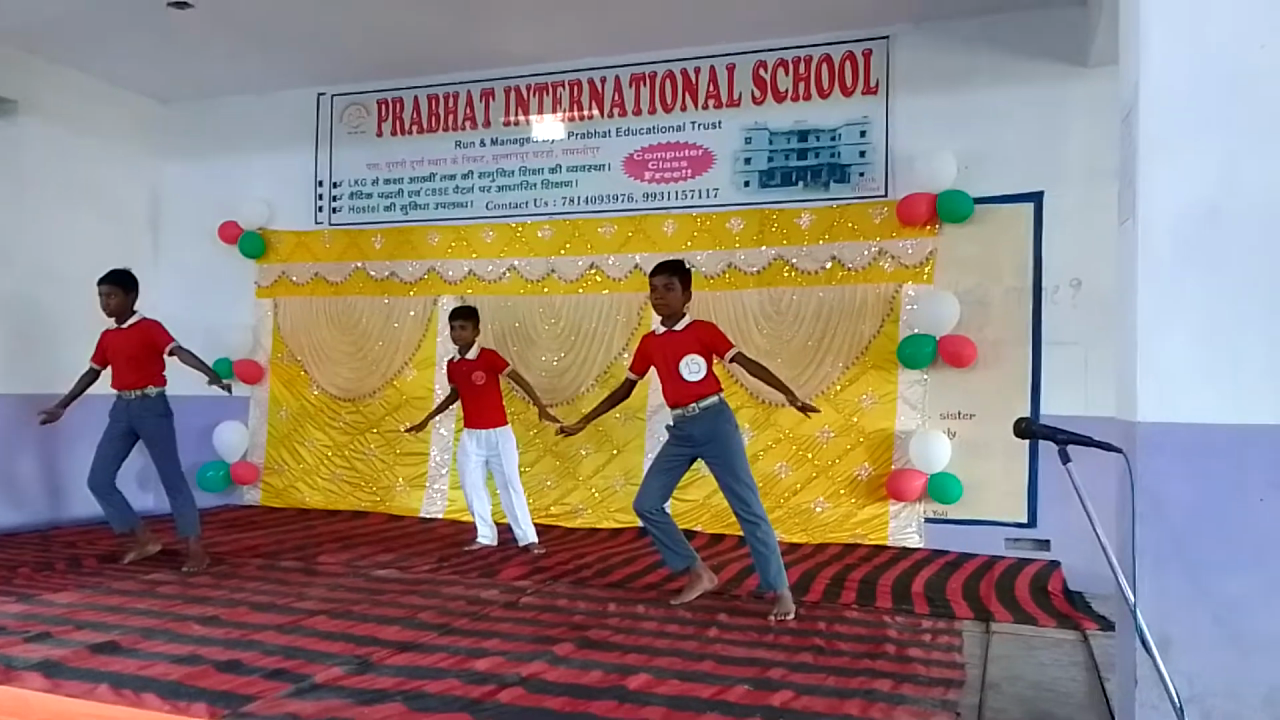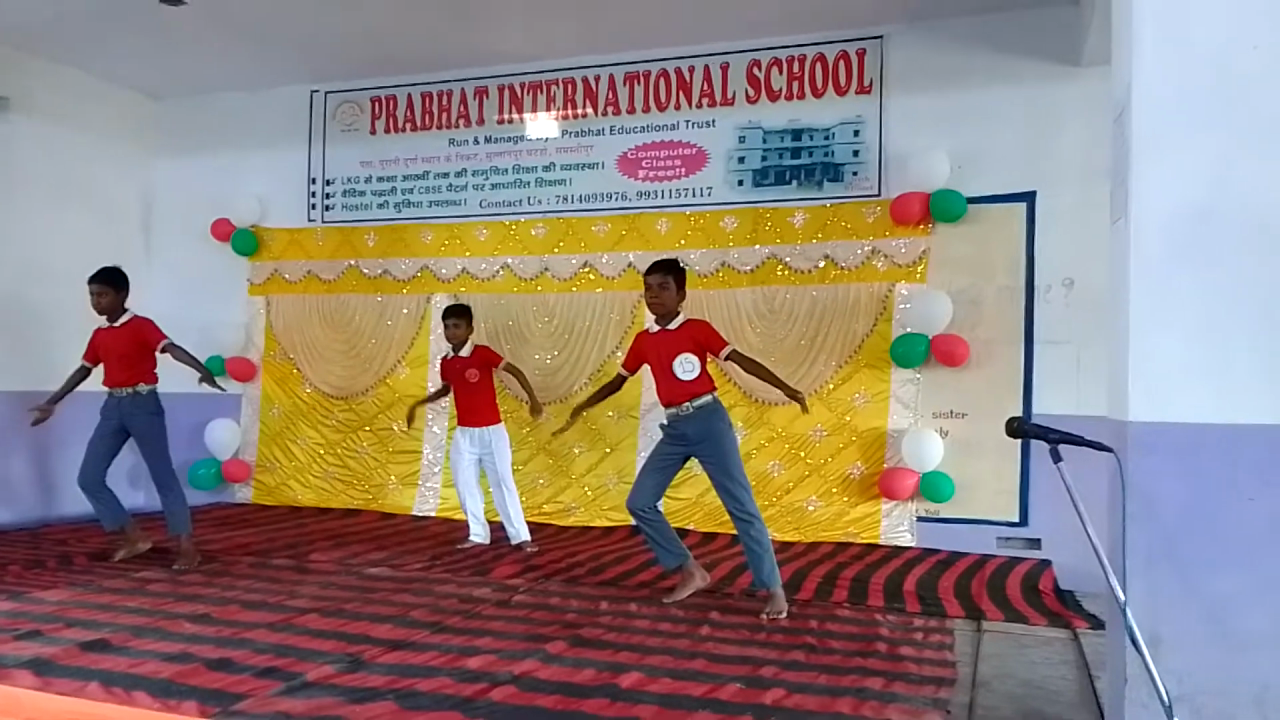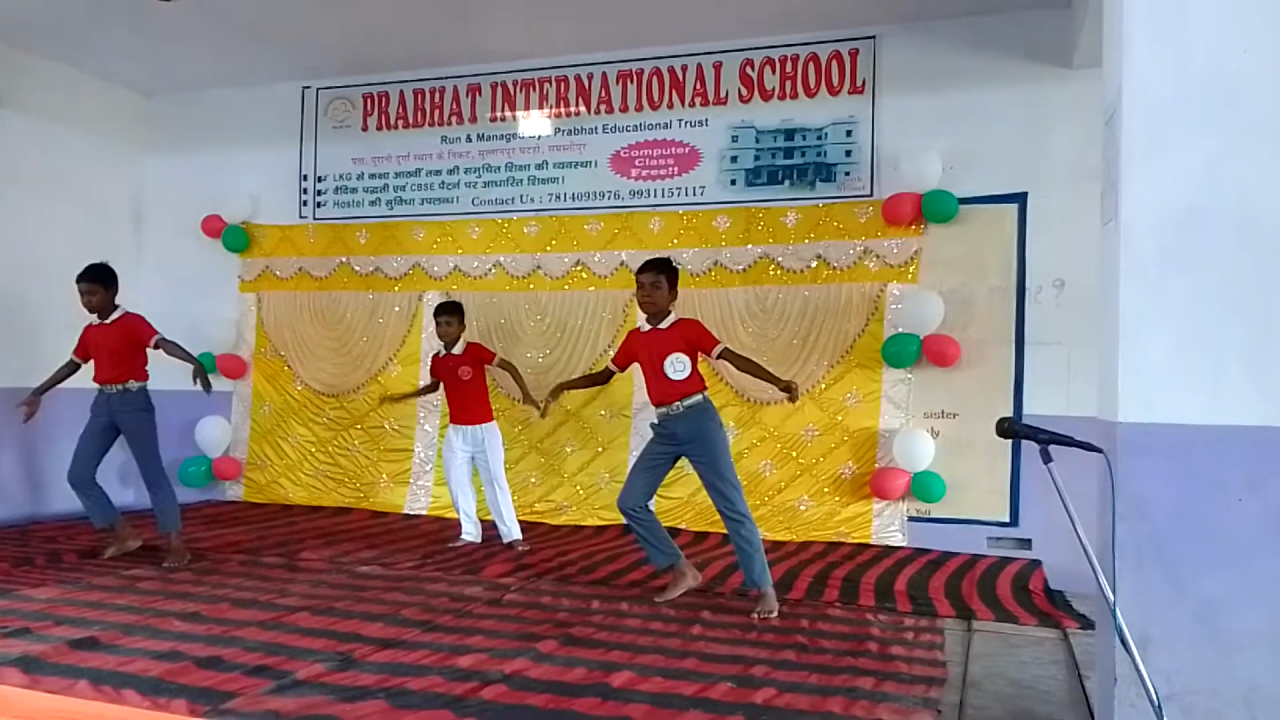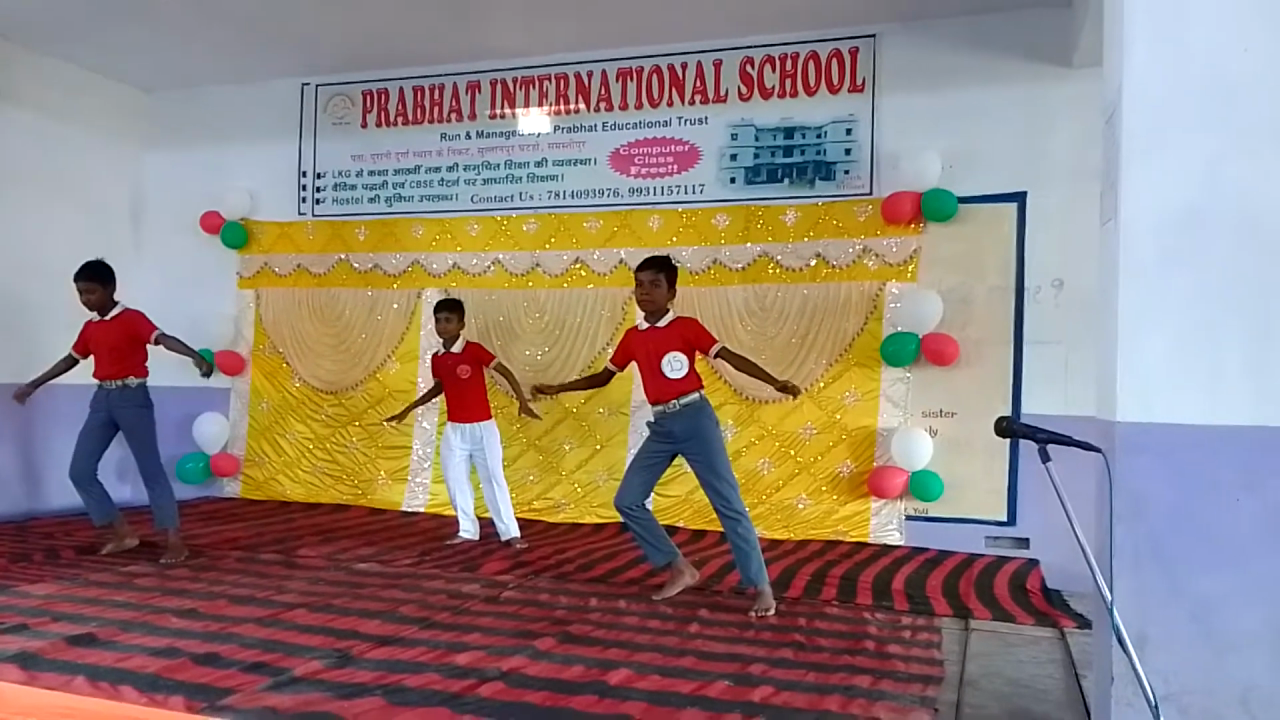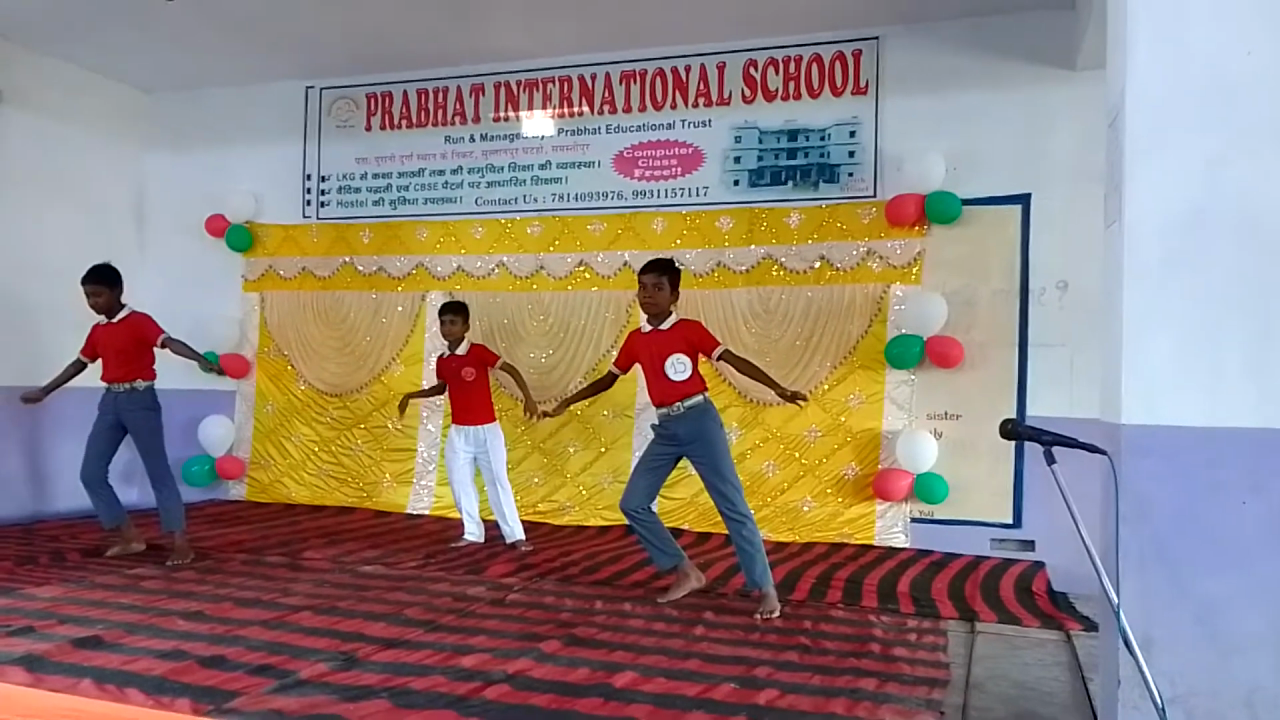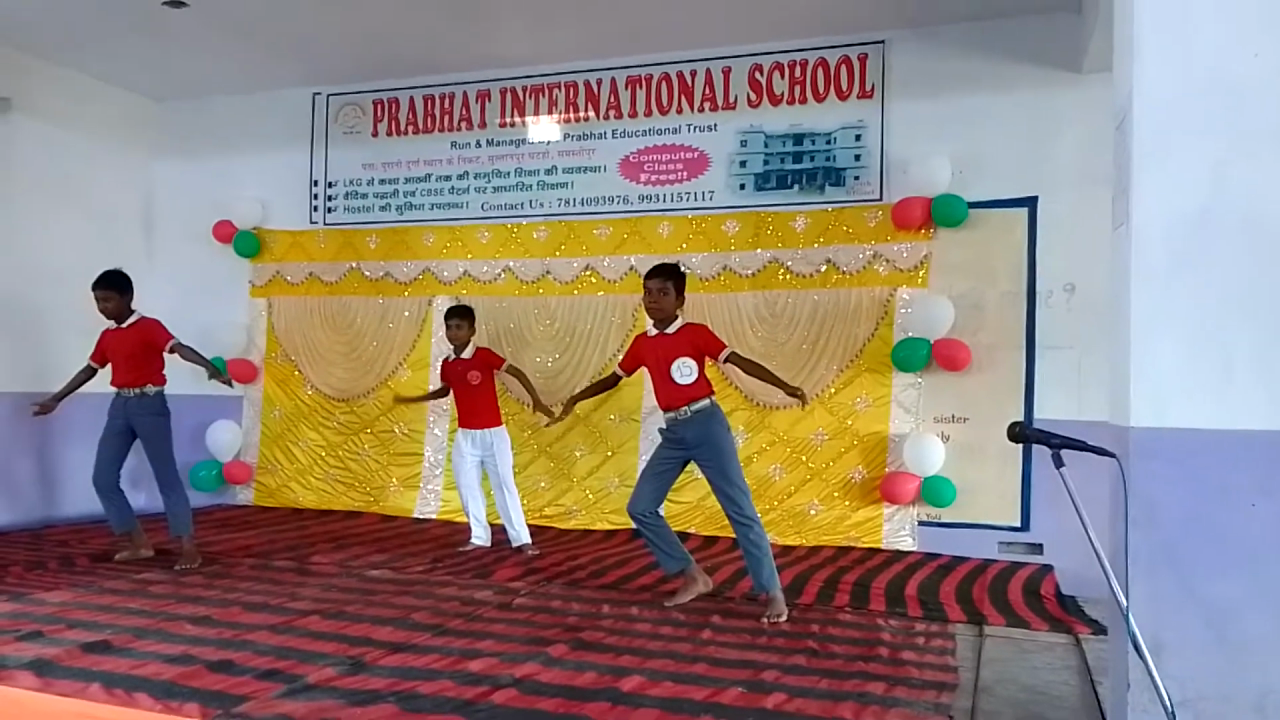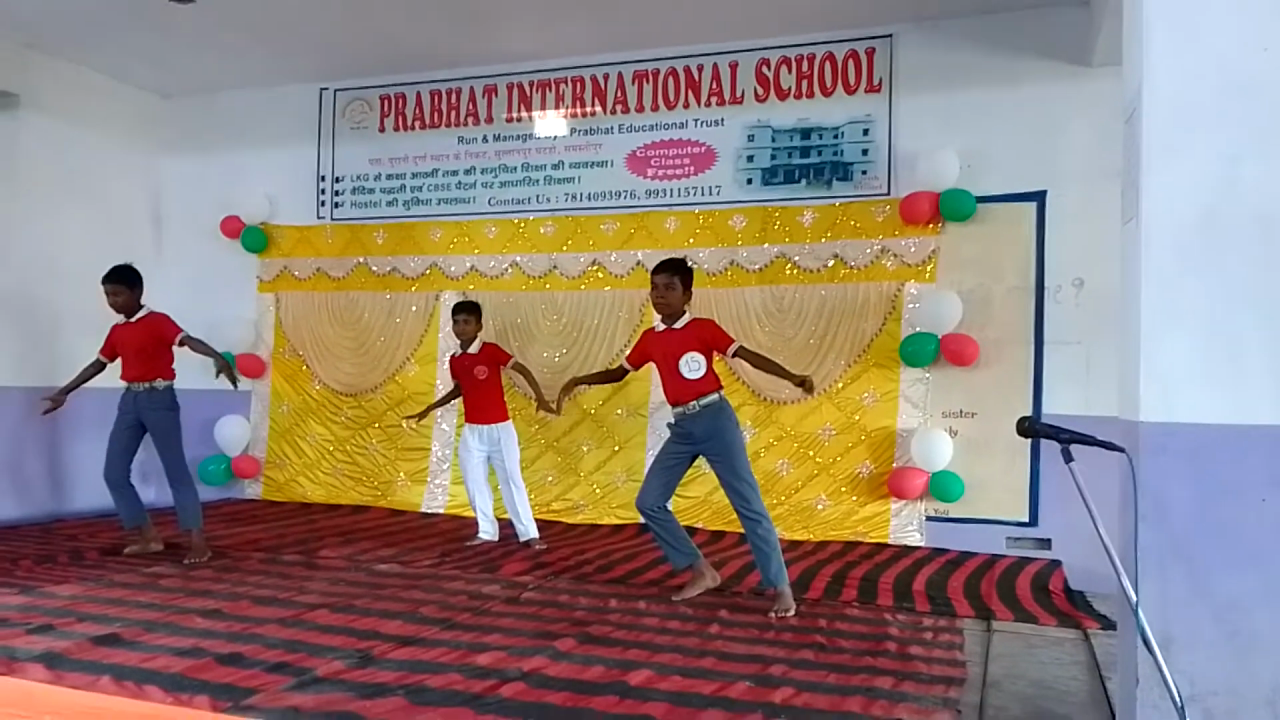
dt=0.2s
person 1, frame 1
left shoulder: (704, 330)
right shoulder: (649, 342)
left elbow: (745, 362)
right elbow: (626, 388)
left wrist: (789, 394)
right wrist: (586, 419)
left hip: (715, 422)
right hip: (680, 429)
left knee: (748, 508)
right knee: (646, 504)
left ankle: (781, 591)
right ankle: (698, 573)
person 1, frame 2
left shoulder: (698, 329)
right shoulder: (643, 340)
left elbow: (741, 359)
right elbow: (617, 382)
left wrist: (785, 387)
right wrist: (580, 408)
left hip: (708, 421)
right hip: (674, 429)
left knee: (741, 506)
right knee: (639, 502)
left ankle: (774, 590)
right ankle: (691, 572)
person 1, frame 3
left shoulder: (690, 328)
right shoulder: (634, 339)
left elbow: (733, 358)
right elbow: (605, 375)
left wrist: (778, 381)
right wrist: (565, 386)
left hip: (699, 420)
right hip: (665, 428)
left knee: (732, 506)
right knee: (630, 502)
left ankle: (765, 589)
right ankle: (682, 571)
person 1, frame 4
left shoulder: (687, 327)
right shoulder: (632, 337)
left elbow: (730, 357)
right elbow: (604, 377)
left wrist: (775, 382)
right wrist: (559, 388)
left hip: (695, 419)
right hip: (661, 426)
left knee: (728, 504)
right knee: (627, 500)
left ankle: (761, 588)
right ankle: (680, 569)
person 1, frame 5
left shoulder: (690, 330)
right shoulder: (635, 339)
left elbow: (733, 360)
right elbow: (609, 379)
left wrist: (778, 388)
right wrist: (568, 403)
left hip: (699, 421)
right hip: (665, 429)
left knee: (732, 506)
right knee: (633, 503)
left ankle: (766, 590)
right ankle: (686, 572)
person 1, frame 6
left shoulder: (696, 333)
right shoulder: (641, 343)
left elbow: (740, 362)
right elbow: (613, 379)
left wrist: (784, 386)
right wrist: (576, 398)
left hip: (706, 425)
right hip: (672, 433)
left knee: (740, 510)
right knee: (640, 507)
left ankle: (773, 594)
right ankle: (693, 577)
person 1, frame 7
left shoulder: (704, 328)
right shoulder: (649, 338)
left elbow: (749, 356)
right elbow: (619, 373)
left wrist: (792, 378)
right wrist: (579, 381)
left hip: (716, 420)
right hip: (681, 428)
left knee: (748, 505)
right knee: (648, 502)
left ankle: (781, 589)
right ankle: (701, 572)
person 2, frame 1
left shoulder: (150, 328)
right shoulder: (107, 336)
left elbow: (179, 351)
right elbow: (92, 373)
left wrist: (210, 373)
right wrist: (61, 406)
left hip: (151, 407)
right hip: (121, 409)
left knee: (172, 478)
right knee: (99, 480)
left ankle: (196, 548)
right ankle: (143, 539)
person 2, frame 2
left shoulder: (141, 326)
right shoulder: (98, 334)
left elbow: (171, 348)
right elbow: (83, 370)
left wrist: (202, 370)
right wrist: (52, 402)
left hip: (142, 404)
right hip: (113, 406)
left knee: (163, 475)
right knee: (89, 478)
left ankle: (187, 546)
right ankle: (134, 537)
person 2, frame 3
left shoulder: (132, 323)
right shoulder: (89, 331)
left elbow: (164, 343)
right elbow: (72, 364)
left wrist: (195, 363)
right wrist: (38, 393)
left hip: (133, 402)
right hip: (103, 403)
left knee: (152, 473)
right knee: (79, 475)
left ankle: (177, 544)
right ankle: (124, 535)
person 2, frame 4
left shoulder: (132, 319)
right shoulder: (89, 327)
left elbow: (164, 339)
right elbow: (71, 359)
left wrist: (195, 356)
right wrist: (34, 384)
left hip: (132, 397)
right hip: (102, 399)
left knee: (151, 469)
right knee: (80, 471)
left ankle: (175, 541)
right ankle: (122, 533)
person 2, frame 5
left shoulder: (139, 322)
right shoulder: (97, 331)
left elbow: (169, 342)
right elbow: (79, 364)
left wrist: (201, 359)
right wrist: (44, 391)
left hip: (139, 400)
right hip: (110, 401)
left knee: (158, 472)
right knee: (91, 473)
left ankle: (181, 543)
right ankle: (129, 537)
person 2, frame 6
left shoulder: (149, 327)
right shoulder: (107, 336)
left elbow: (179, 348)
right elbow: (89, 370)
left wrist: (209, 367)
right wrist: (56, 399)
left hip: (149, 405)
right hip: (119, 407)
left knee: (166, 477)
right knee: (103, 478)
left ankle: (189, 547)
right ankle: (139, 542)
person 2, frame 7
left shoulder: (157, 322)
right shoulder: (116, 331)
left elbow: (188, 340)
right elbow: (98, 364)
left wrist: (219, 359)
right wrist: (64, 391)
left hip: (158, 399)
right hip: (129, 401)
left knee: (176, 471)
right knee: (114, 473)
left ankle: (198, 542)
right ankle: (148, 537)
person 3, frame 1
left shoulder: (489, 357)
right shoulder: (452, 365)
left elbow: (518, 379)
left wrist: (541, 407)
right wrist: (428, 419)
left hip: (498, 433)
right hip: (471, 436)
left knee: (510, 485)
right knee: (472, 487)
left ankle: (528, 538)
right ankle: (486, 536)
person 3, frame 2
left shoulder: (483, 353)
right shoulder: (446, 362)
left elbow: (516, 371)
left wrist: (532, 398)
right wrist: (417, 404)
left hip: (492, 431)
right hip: (464, 434)
left knee: (503, 483)
right knee: (465, 485)
left ankle: (521, 536)
right ankle: (478, 534)
person 3, frame 3
left shoulder: (475, 350)
right shoulder: (437, 360)
left elbow: (508, 366)
right elbow: (434, 385)
left wrist: (525, 392)
right wrist: (403, 397)
left hip: (484, 429)
right hip: (456, 432)
left knee: (495, 482)
right knee: (457, 484)
left ankle: (512, 535)
right ankle: (470, 533)
person 3, frame 4
left shoulder: (474, 350)
right shoulder: (437, 359)
left elbow: (505, 371)
left wrist: (523, 401)
right wrist: (410, 407)
left hip: (482, 427)
right hip: (454, 430)
left knee: (493, 479)
right knee: (455, 481)
left ankle: (510, 532)
right ankle: (467, 530)
person 3, frame 5
left shoulder: (479, 352)
right shoulder: (442, 361)
left elbow: (512, 370)
left wrist: (528, 399)
right wrist: (411, 395)
left hip: (486, 430)
right hip: (459, 432)
left knee: (497, 482)
right knee: (460, 483)
left ankle: (515, 535)
right ankle: (472, 533)
person 3, frame 6
left shoulder: (484, 355)
right shoulder: (447, 364)
left elbow: (516, 372)
left wrist: (536, 400)
right wrist: (415, 400)
left hip: (493, 433)
right hip: (465, 436)
left knee: (504, 485)
right knee: (467, 487)
left ankle: (522, 539)
right ankle: (479, 537)
person 3, frame 7
left shoulder: (491, 351)
right shoulder: (455, 360)
left elbow: (522, 369)
left wrist: (540, 398)
right wrist: (430, 407)
left hip: (500, 428)
right hip: (472, 431)
left knee: (511, 480)
right knee: (474, 483)
left ankle: (529, 533)
right ankle: (487, 531)
